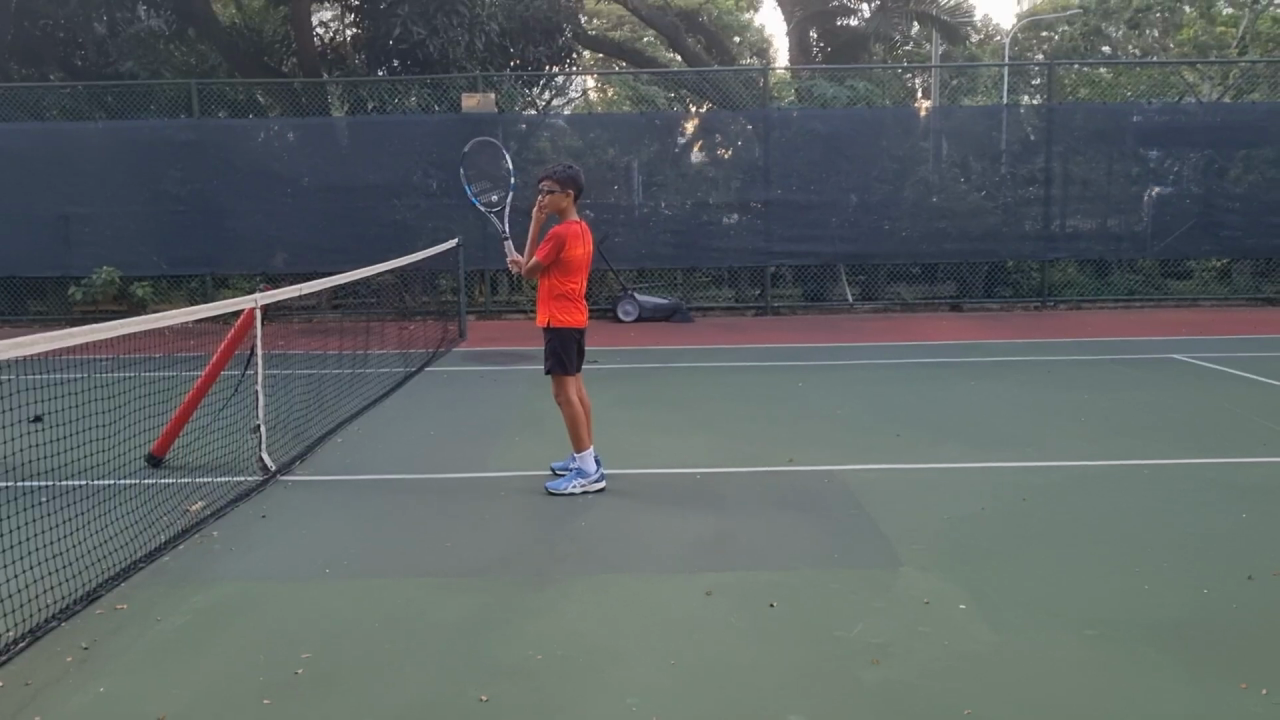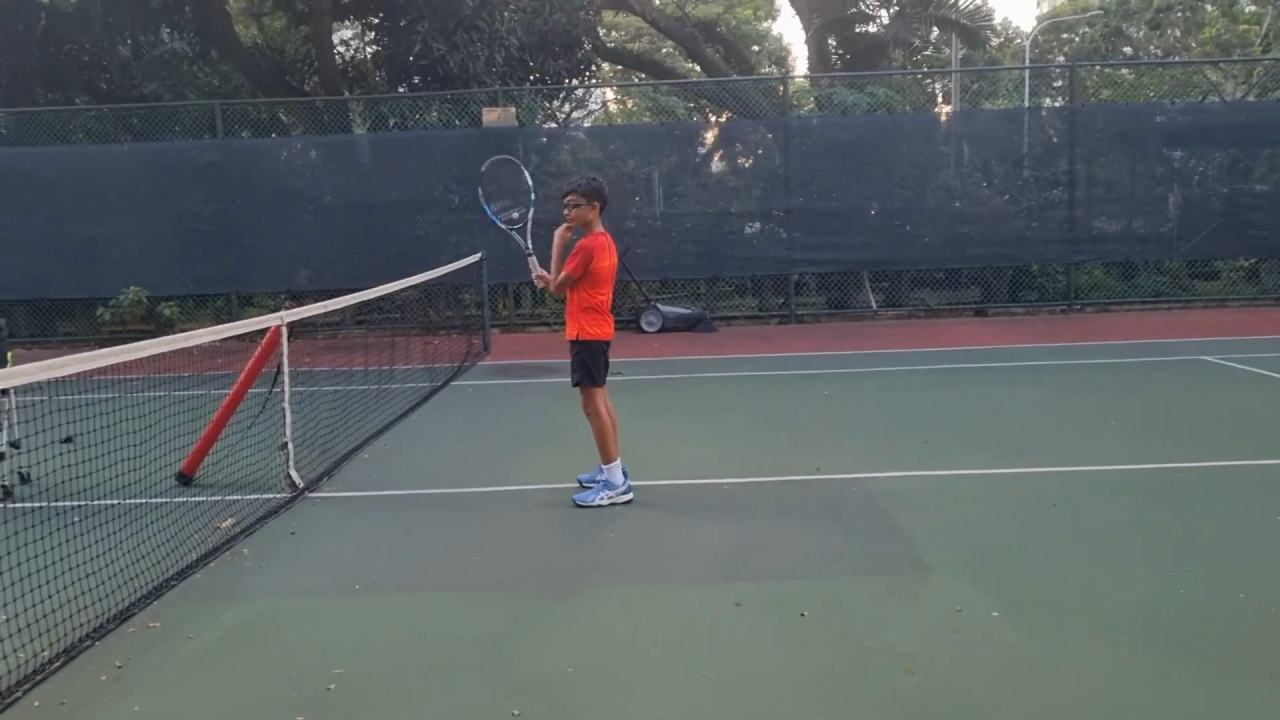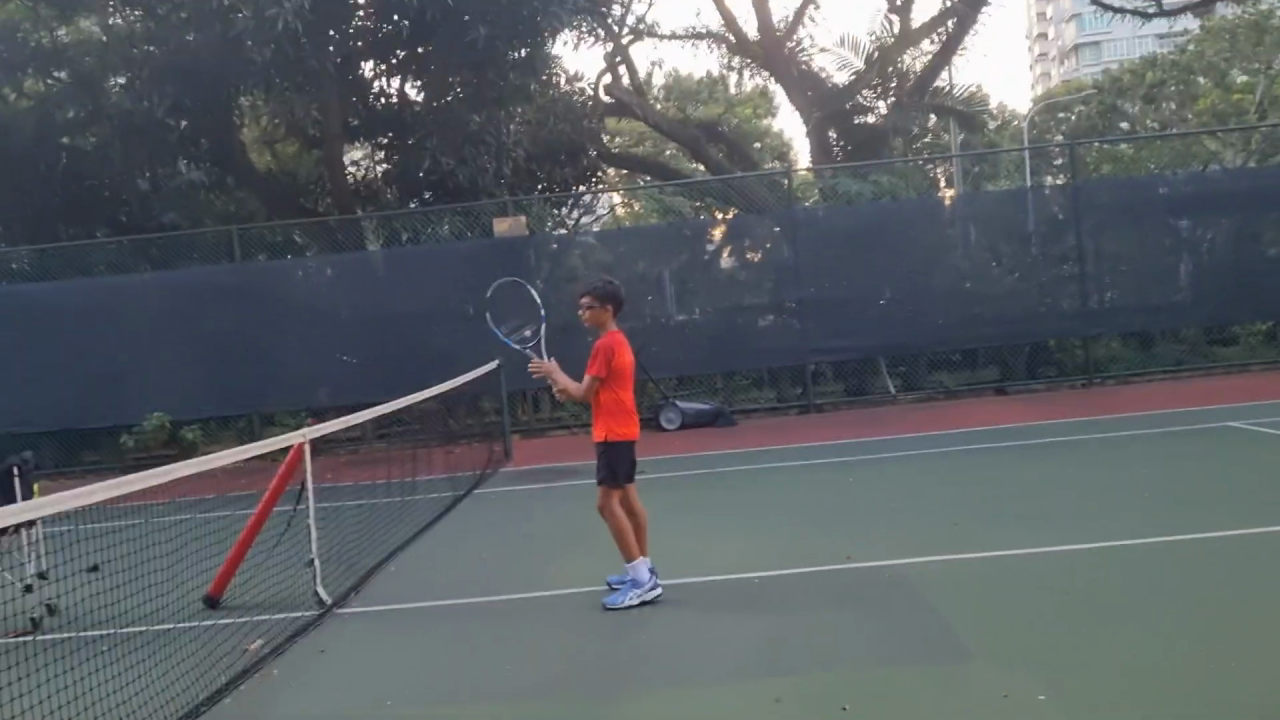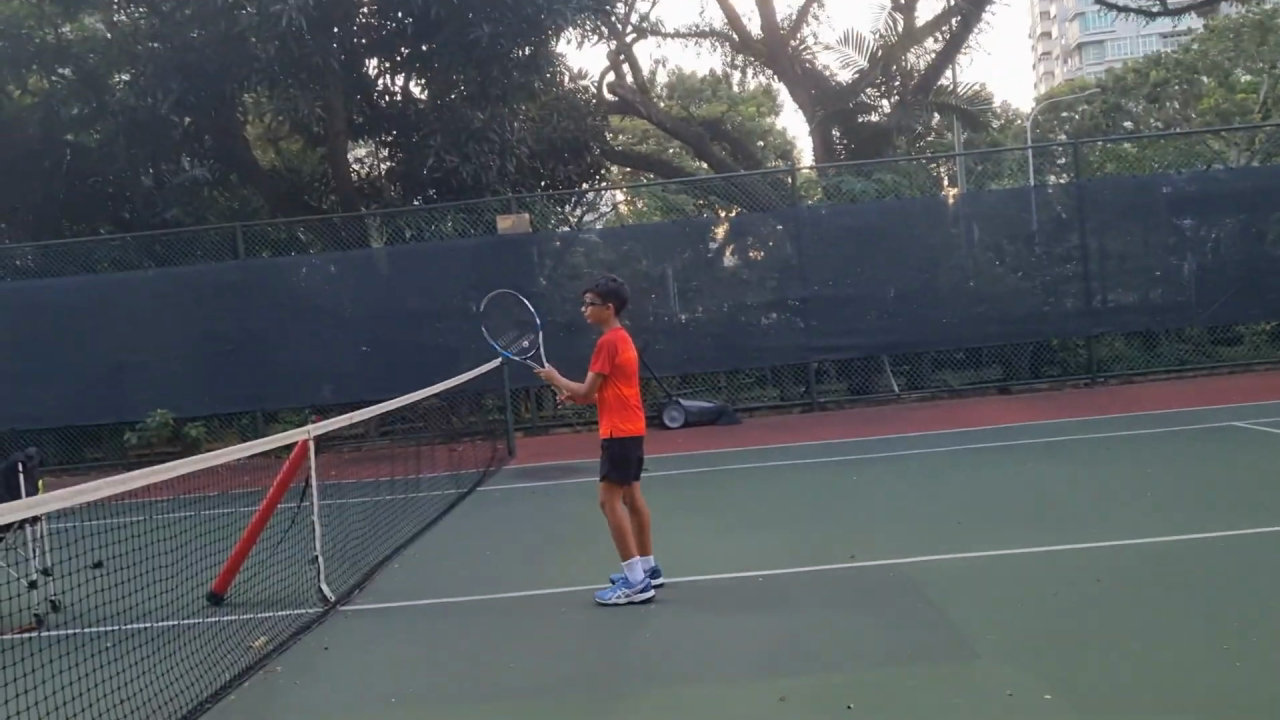
dt=0.2s
person 1, frame 1
left shoulder: (559, 234)
right shoulder: (581, 230)
left elbow: (528, 272)
left wrist: (535, 224)
right wrist: (525, 263)
left hip: (559, 321)
right hip: (574, 319)
left knee: (563, 393)
right knee: (575, 388)
left ankle: (588, 472)
right ankle: (586, 458)
person 1, frame 2
left shoulder: (586, 246)
right shoulder: (605, 242)
left elbow: (557, 289)
left wrist: (557, 245)
right wrist: (552, 279)
left hip: (586, 333)
right hip: (598, 330)
left knee: (592, 405)
right knee: (600, 400)
left ankle: (615, 484)
right ankle: (613, 470)
person 1, frame 3
left shoulder: (604, 345)
right shoulder: (618, 341)
left elbow: (583, 395)
left wrist: (554, 373)
right wrist: (570, 390)
left hip: (614, 432)
right hip: (623, 431)
left knee: (607, 504)
right knee: (627, 499)
left ankle: (643, 581)
right ankle: (643, 570)
person 1, frame 4
left shoulder: (607, 342)
right shoulder: (622, 339)
left elbow: (587, 392)
left wrist: (556, 379)
right wrist: (576, 396)
left hip: (619, 431)
right hip: (631, 429)
left knee: (610, 502)
right knee: (631, 497)
left ankle: (635, 581)
right ankle: (647, 567)
